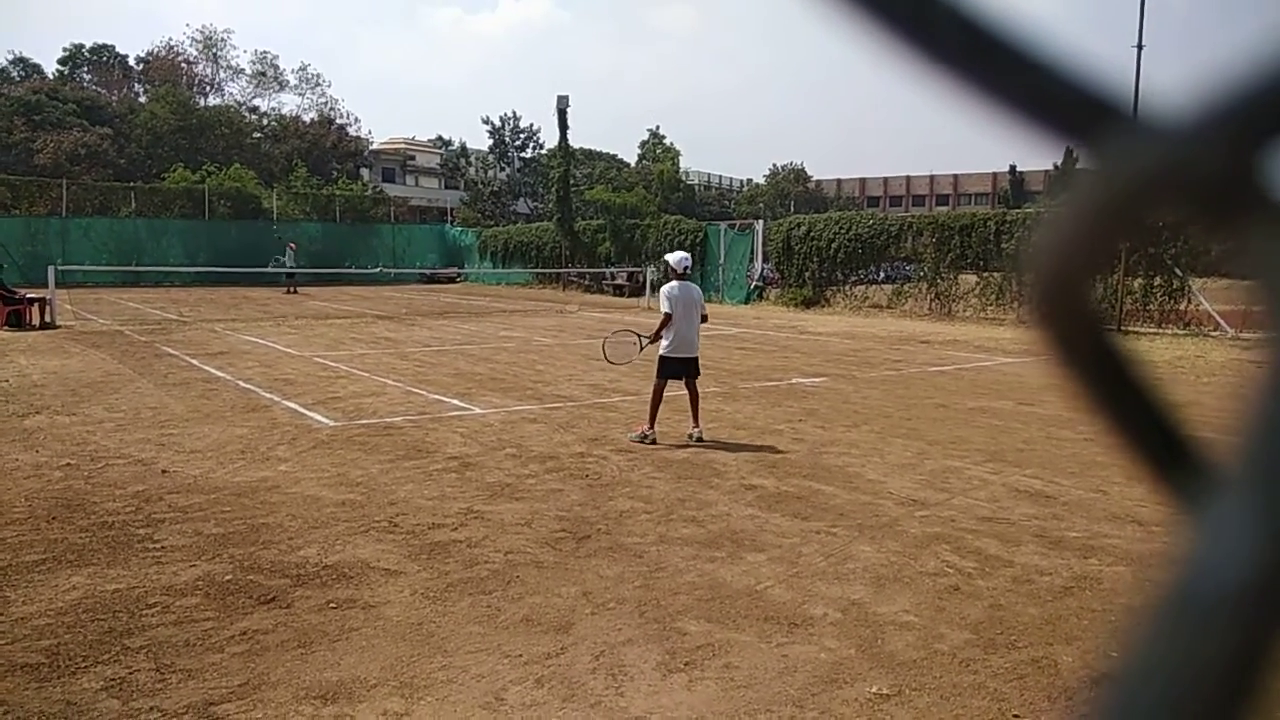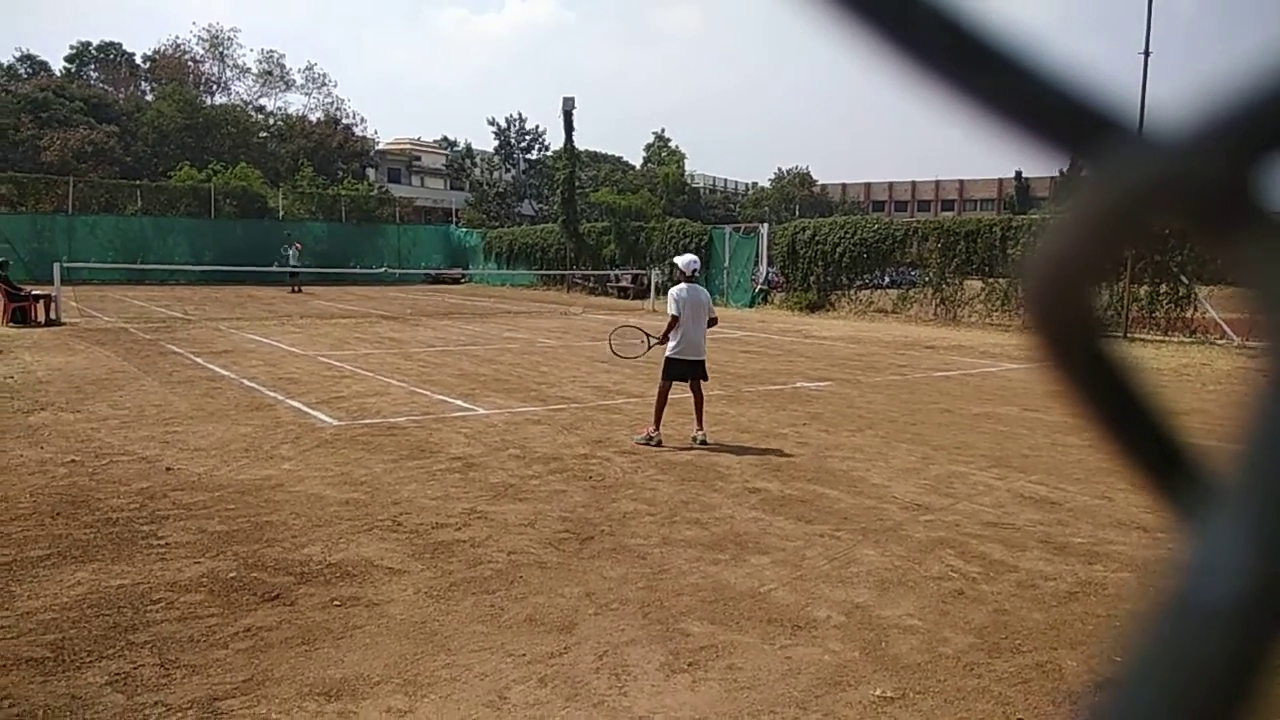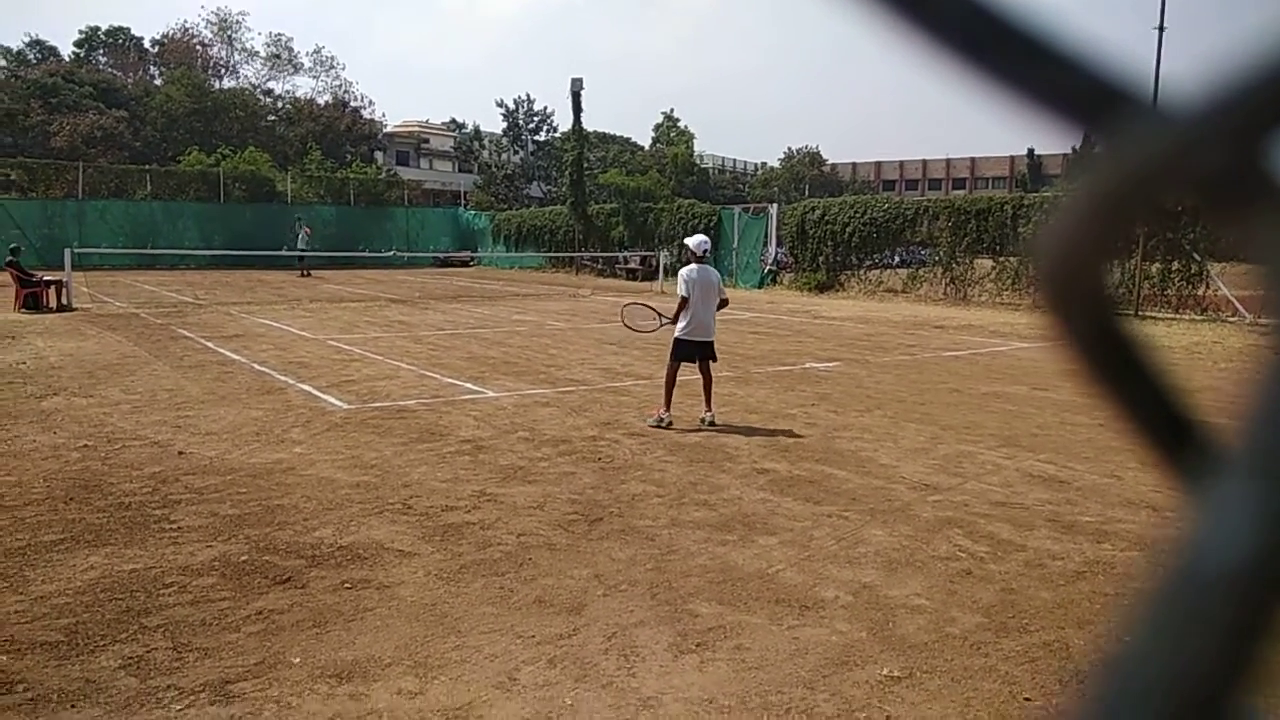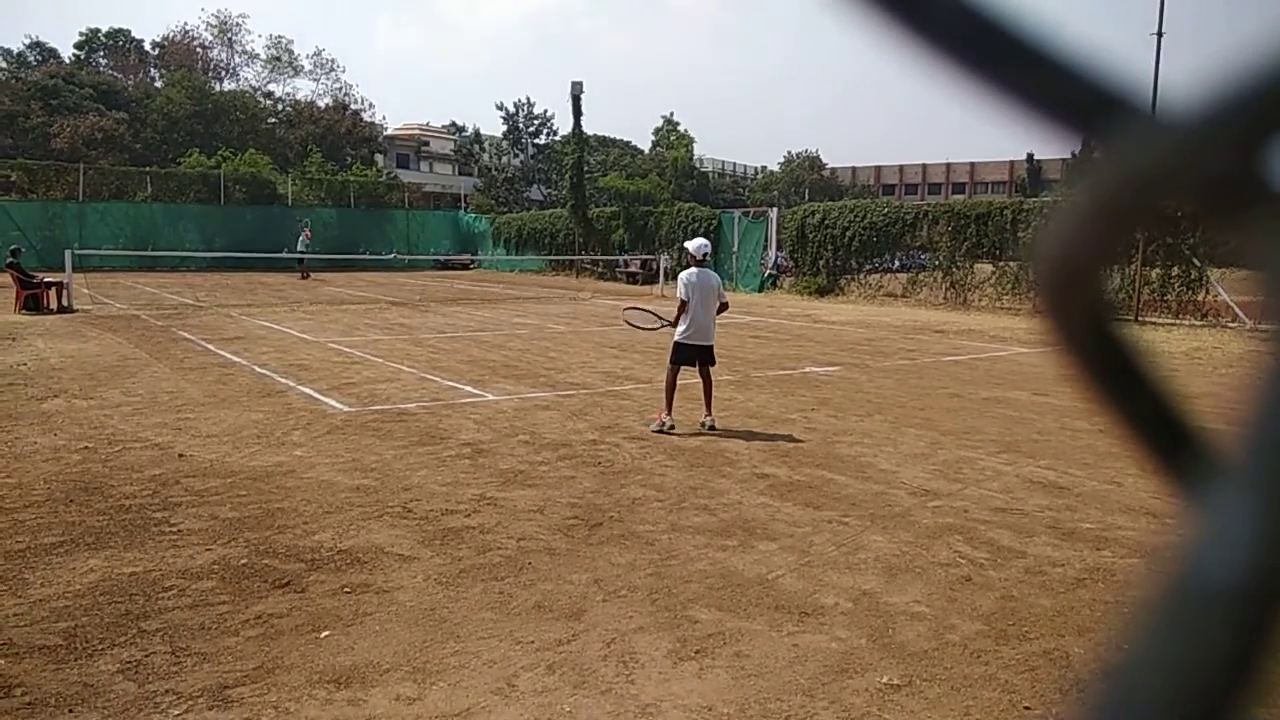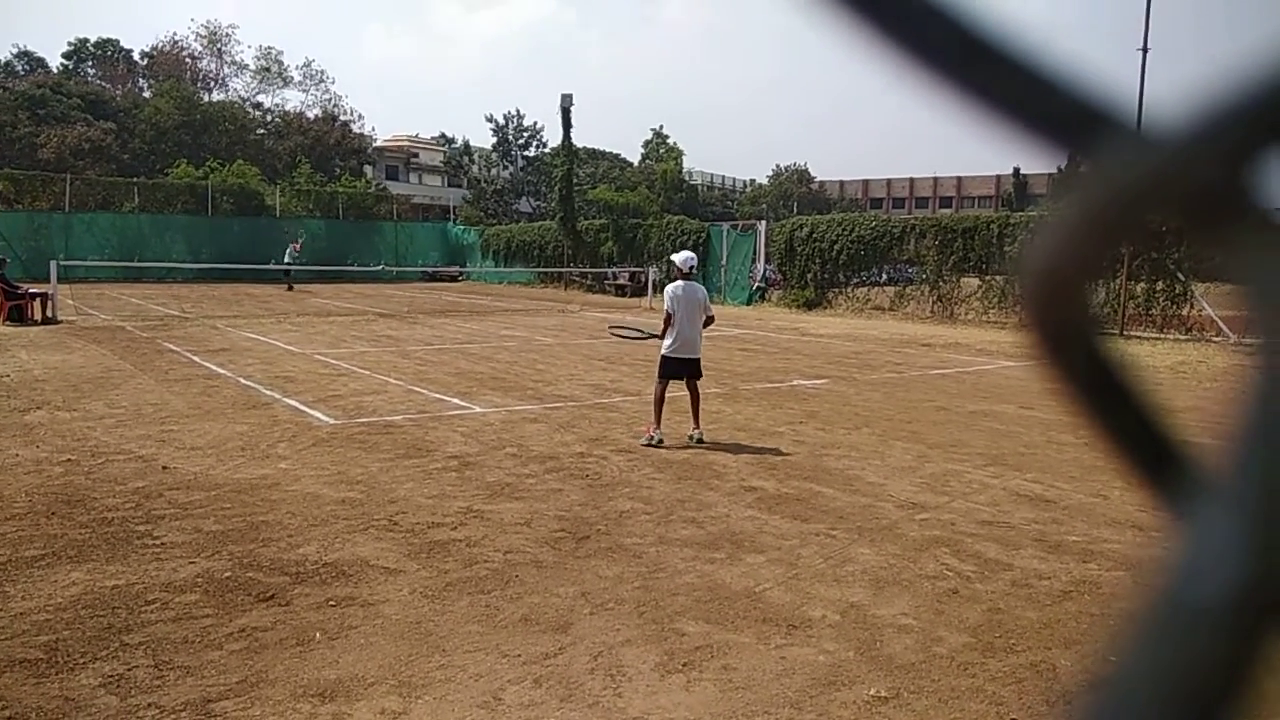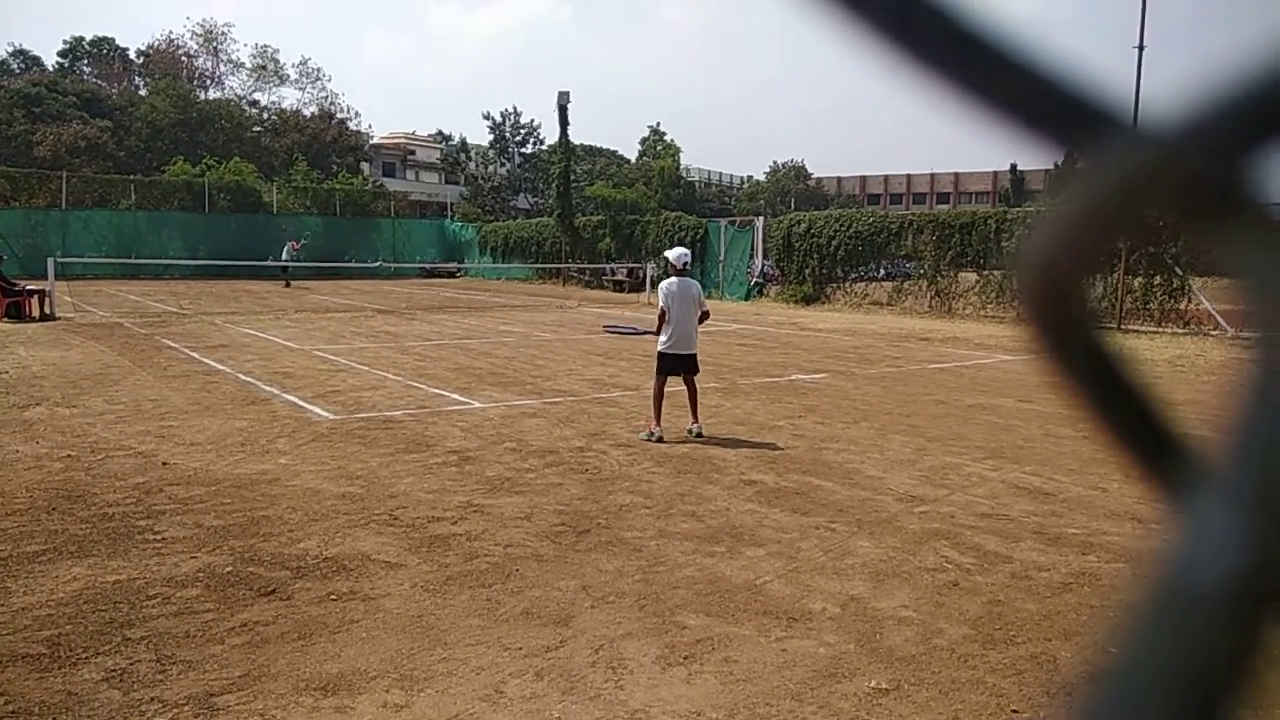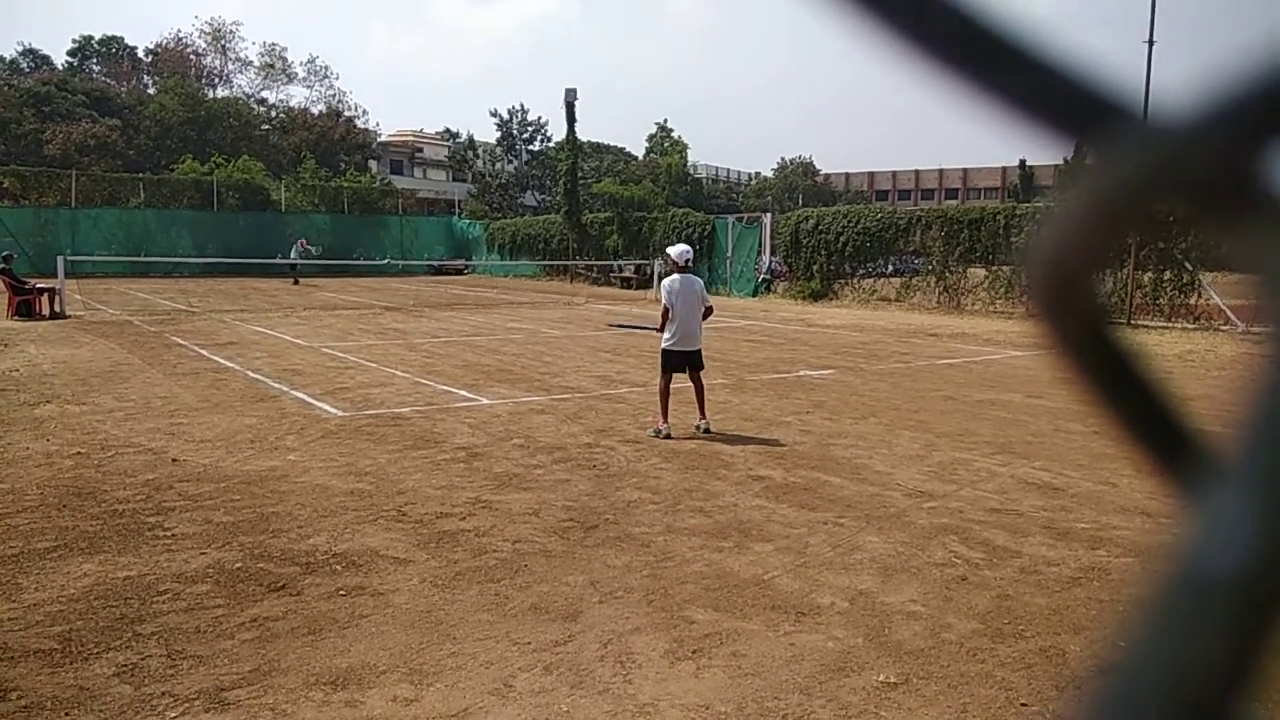
dt=0.1s
person 1, frame 1
left shoulder: (667, 289)
right shoulder: (696, 290)
left elbow: (667, 317)
right elbow: (704, 317)
left wrist: (656, 334)
left hip: (671, 346)
right hip: (691, 347)
left knee: (659, 385)
right knee: (691, 384)
left ankle: (649, 429)
right ankle: (696, 428)
person 1, frame 2
left shoulder: (675, 292)
right shoulder: (704, 293)
left elbow: (674, 319)
right elbow: (713, 320)
left wrist: (664, 336)
left hip: (678, 348)
right hip: (697, 349)
left knee: (664, 386)
right knee: (696, 387)
left ankle: (654, 431)
right ankle: (700, 431)
person 1, frame 3
left shoulder: (685, 272)
right shoulder: (714, 274)
left elbow: (683, 300)
right elbow: (724, 301)
left wrist: (675, 316)
left hip: (686, 329)
right hip: (707, 330)
left knee: (672, 367)
right knee: (705, 368)
left ankle: (665, 412)
right ankle: (708, 412)
person 1, frame 4
left shoulder: (685, 276)
right shoulder: (715, 277)
left elbow: (682, 304)
right elbow: (724, 305)
left wrist: (676, 319)
left hip: (686, 333)
right hip: (706, 334)
left knee: (672, 371)
right knee: (705, 372)
left ankle: (667, 416)
right ankle: (708, 416)
person 1, frame 5
left shoulder: (671, 289)
right shoulder: (701, 290)
left elbow: (668, 317)
right elbow: (710, 318)
left wrist: (663, 332)
left hip: (673, 346)
right hip: (693, 347)
left knee: (661, 385)
right knee: (692, 385)
left ankle: (656, 430)
right ankle: (696, 429)
person 1, frame 6
left shoulder: (665, 285)
right shoulder: (695, 286)
left elbow: (662, 313)
right elbow: (705, 314)
left wrist: (659, 329)
left hip: (669, 342)
right hip: (689, 342)
left knee: (659, 381)
right knee: (689, 380)
left ankle: (656, 427)
right ankle: (695, 423)
person 1, frame 7
left shoulder: (668, 283)
right shoulder: (698, 282)
left elbow: (666, 310)
right elbow: (709, 309)
left wrist: (662, 326)
left hip: (673, 339)
right hip: (694, 339)
left knee: (665, 378)
right knee: (696, 377)
left ankle: (664, 424)
right ankle: (703, 419)
